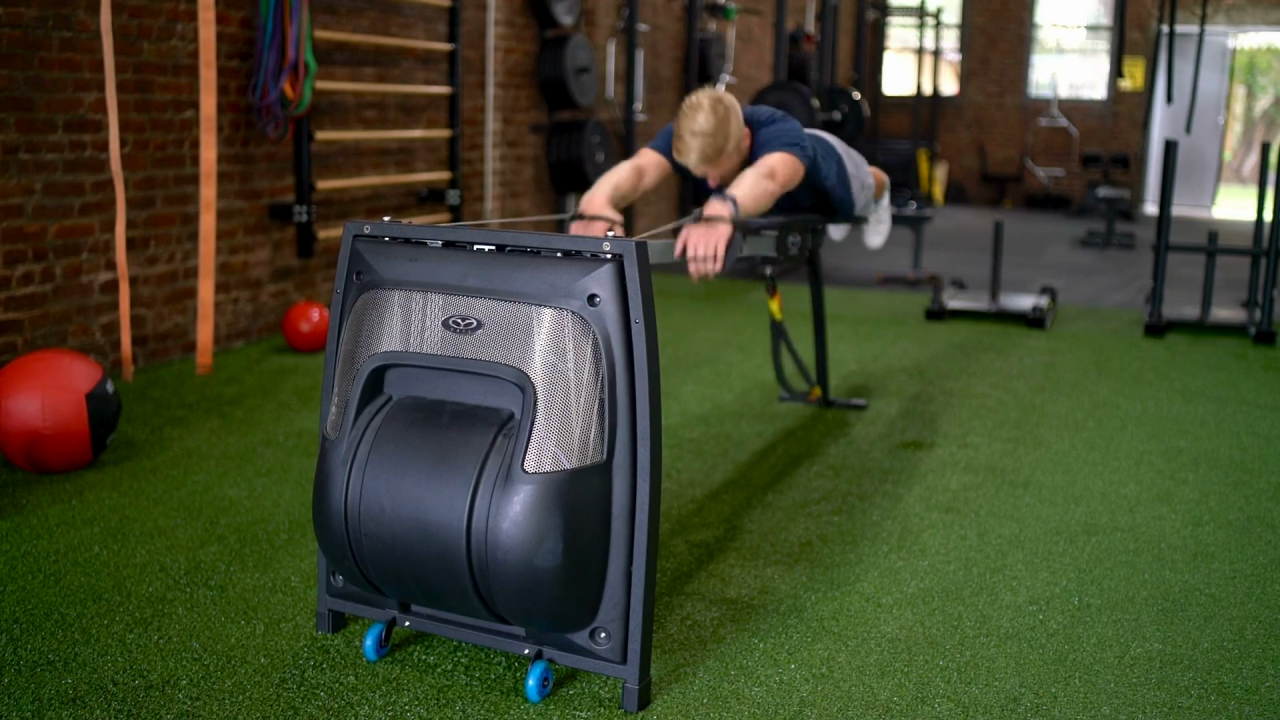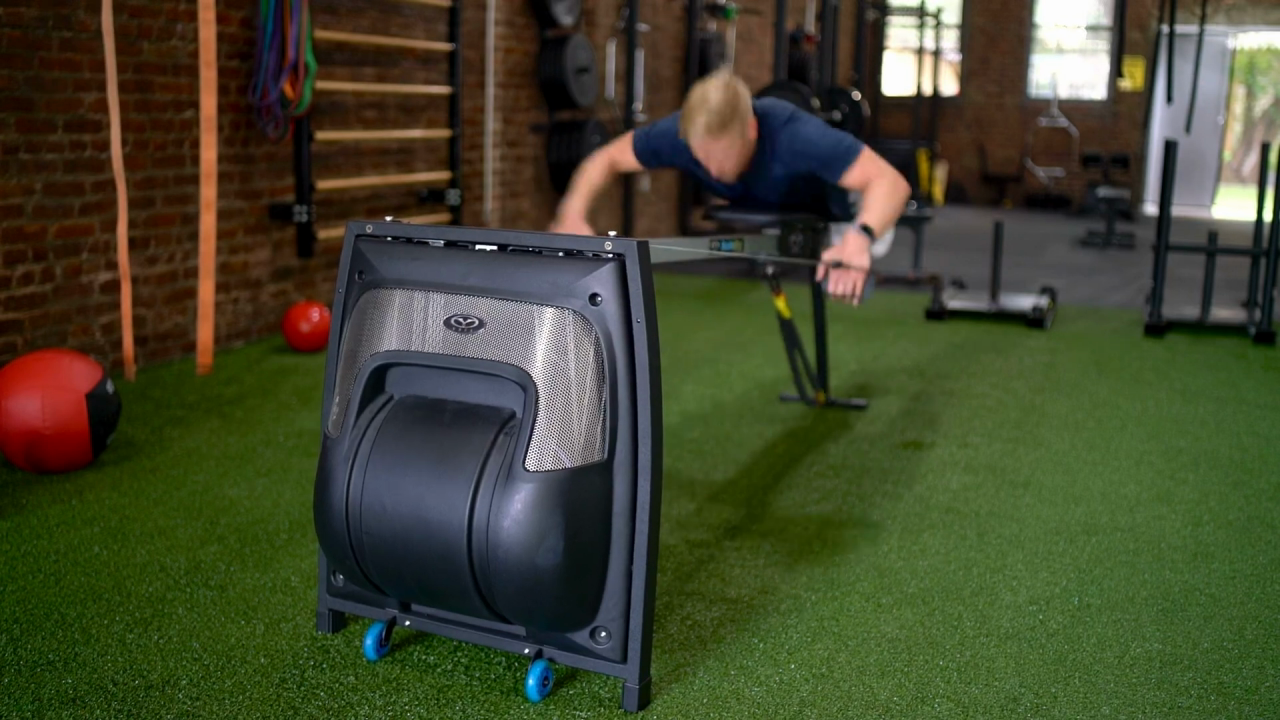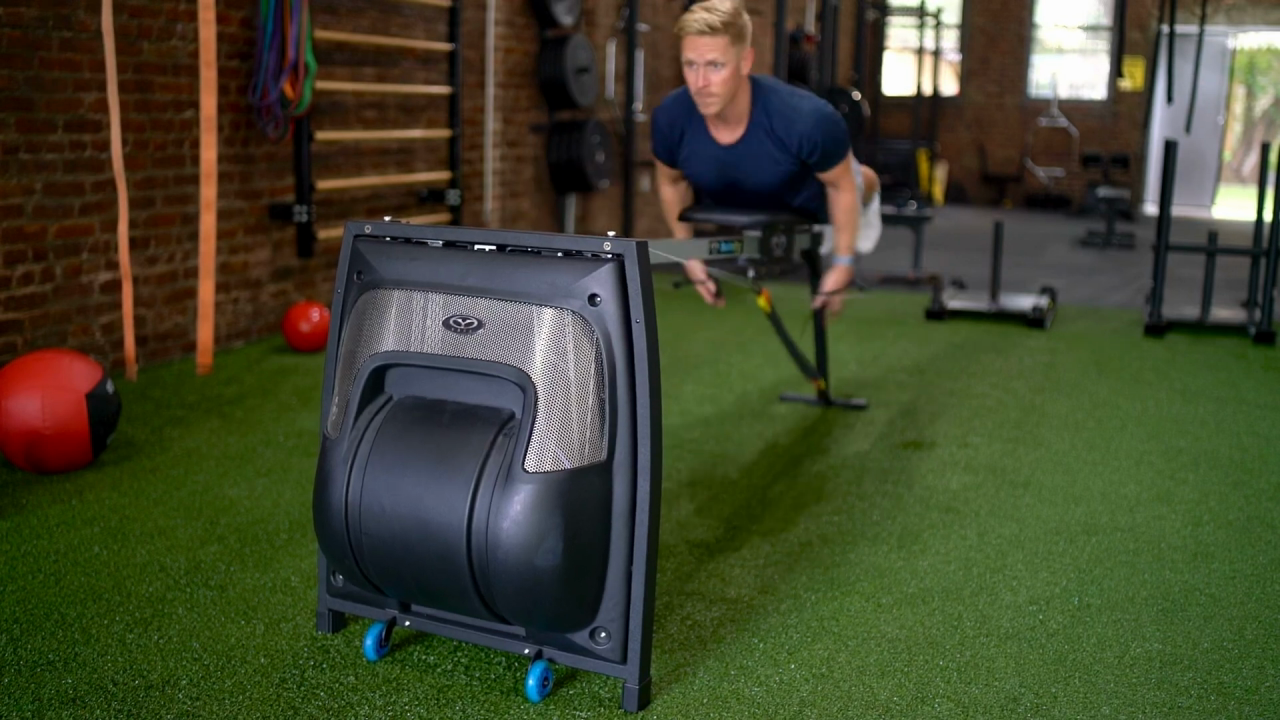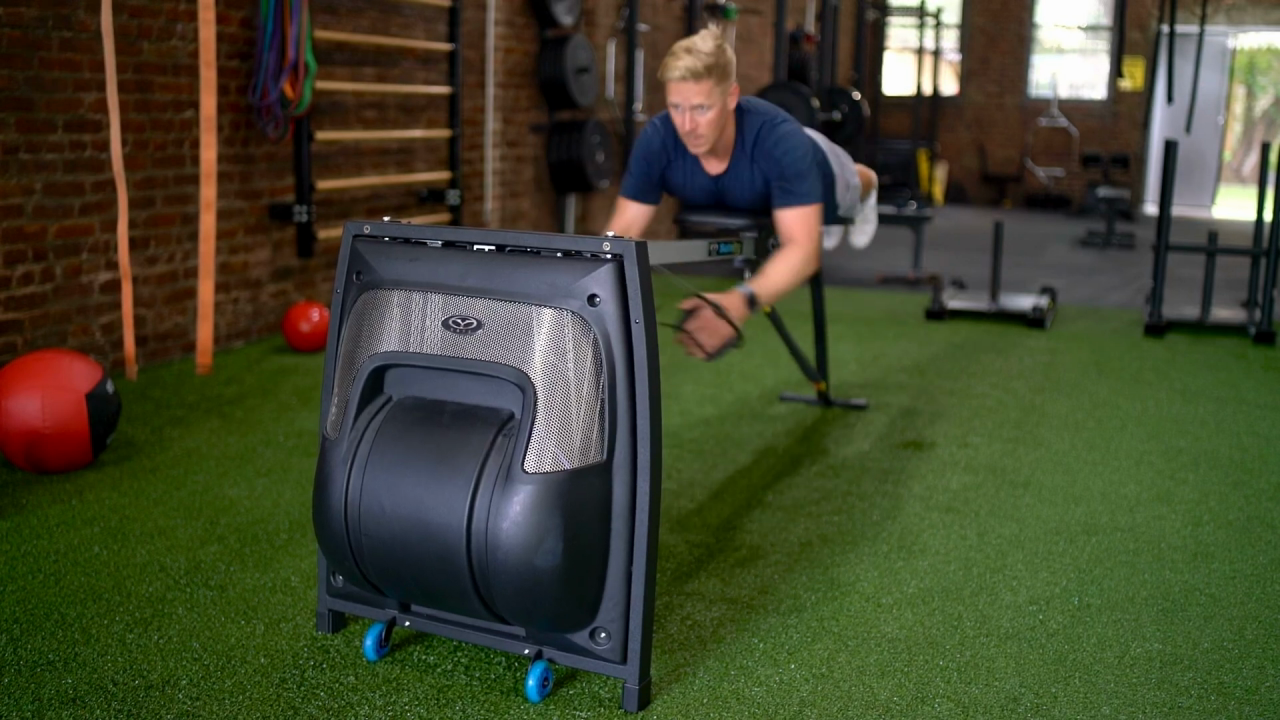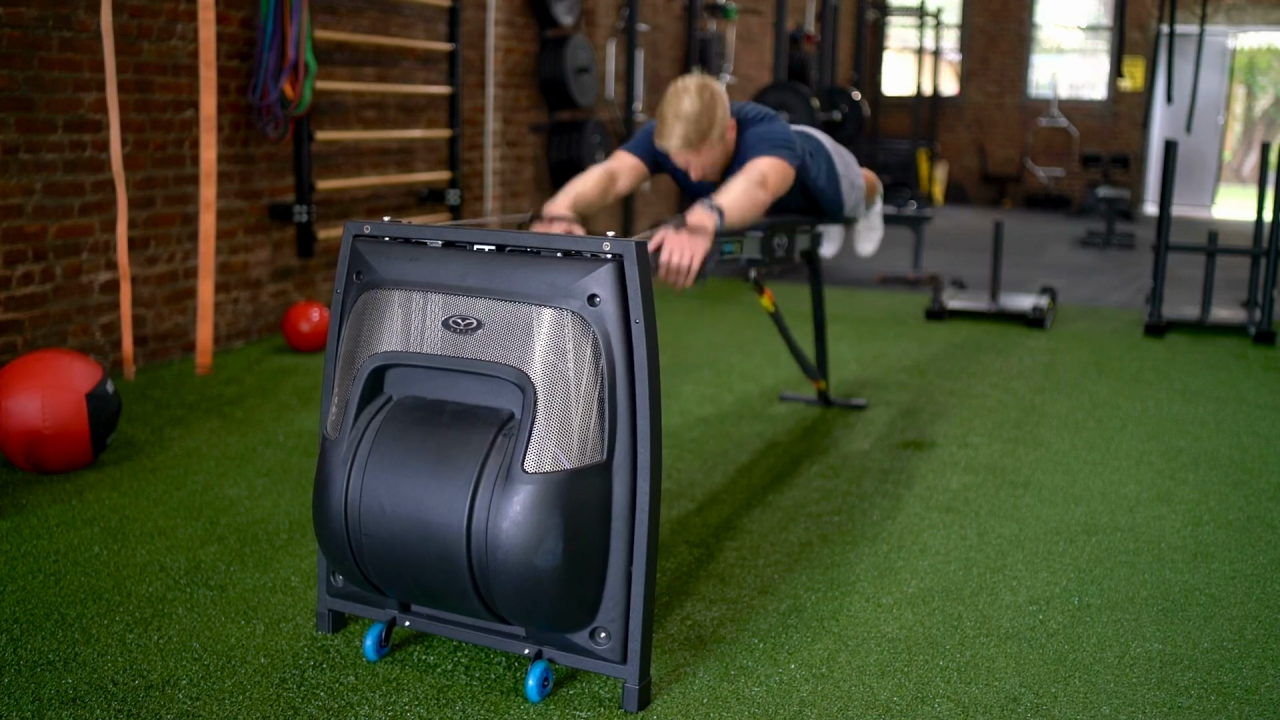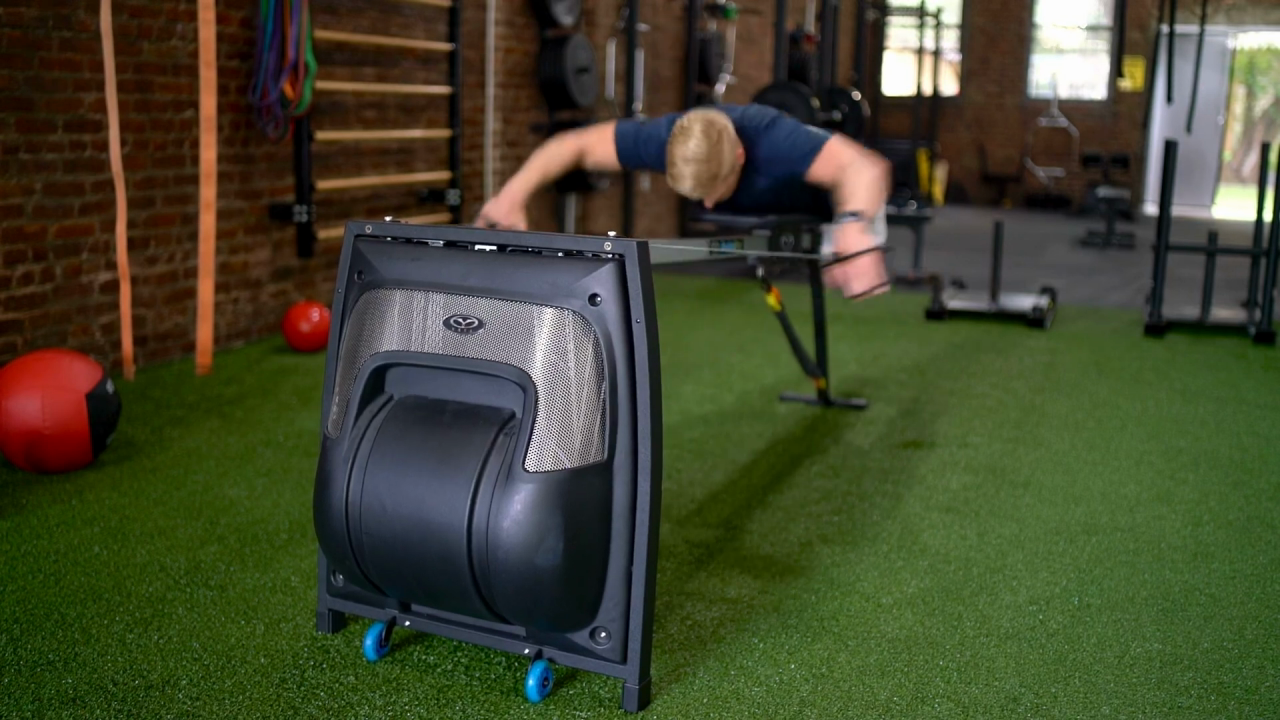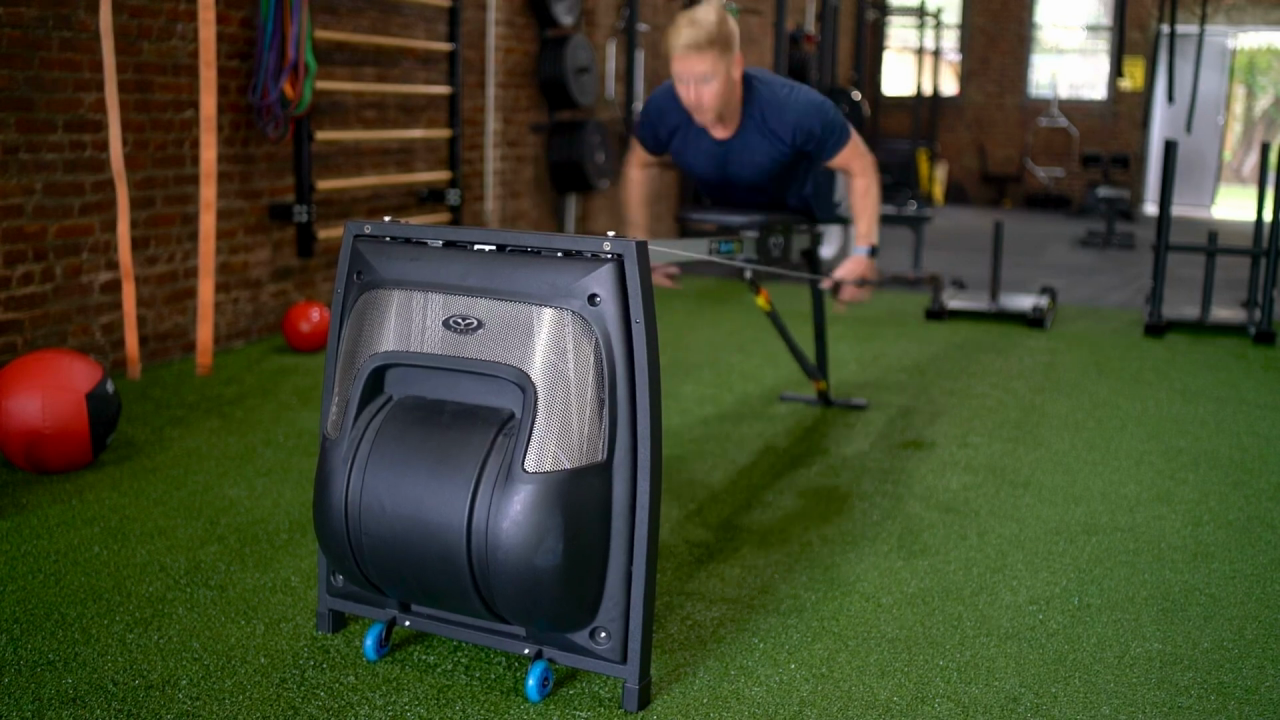
dt=0.3s
person 1, frame 1
left shoulder: (779, 135)
right shoulder: (684, 139)
left elbow: (766, 178)
right elbow: (636, 170)
left wrist: (720, 213)
right wrist: (594, 206)
left hip: (826, 178)
person 1, frame 2
left shoulder: (797, 136)
right shoulder: (678, 136)
left elbow: (891, 184)
right elbow: (605, 160)
left wrist: (860, 237)
right wrist: (572, 213)
left hip: (826, 191)
right hip: (764, 206)
person 1, frame 3
left shoulder: (804, 117)
right shoulder: (670, 116)
left elbow: (838, 183)
left wrist: (842, 263)
right wrist: (689, 255)
left hip: (809, 195)
left ankle: (868, 186)
person 1, frame 4
left shoulder: (782, 141)
right shoulder: (657, 140)
left elbow: (803, 249)
right elbow: (623, 229)
left wrist: (738, 303)
left hip: (806, 172)
person 1, frame 5
left shoulder: (769, 136)
right shoulder: (664, 137)
left elbow: (757, 185)
right elbow: (610, 175)
left wrist: (700, 222)
right wrist: (557, 212)
left hip: (813, 170)
left ankle: (868, 192)
person 1, frame 6
left shoulder: (776, 141)
right shoulder: (665, 140)
left elbow: (862, 167)
right elbow: (575, 145)
left wrist: (856, 230)
right wrist: (510, 199)
left hip: (807, 164)
right hip: (759, 204)
person 1, frame 7
left shoulder: (796, 107)
right shoulder: (663, 109)
left elbow: (859, 166)
right elbow: (641, 164)
left wrist: (862, 252)
right wrist: (641, 244)
left hip: (805, 196)
